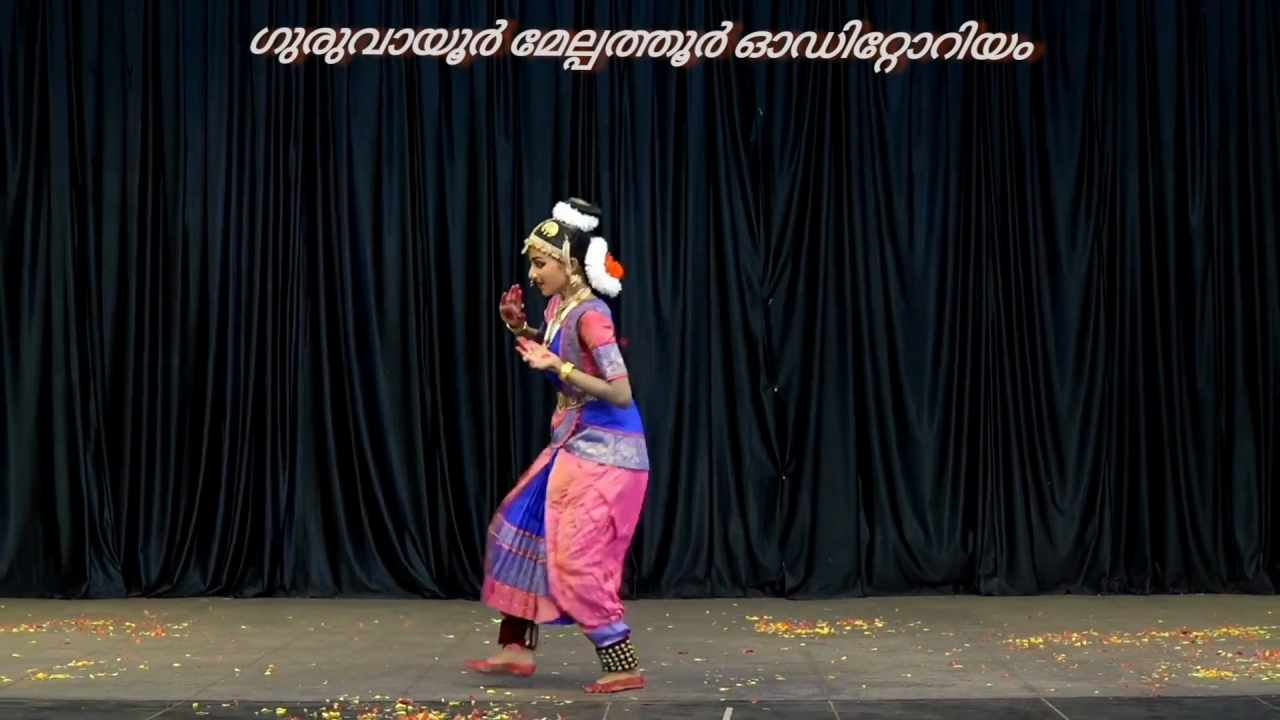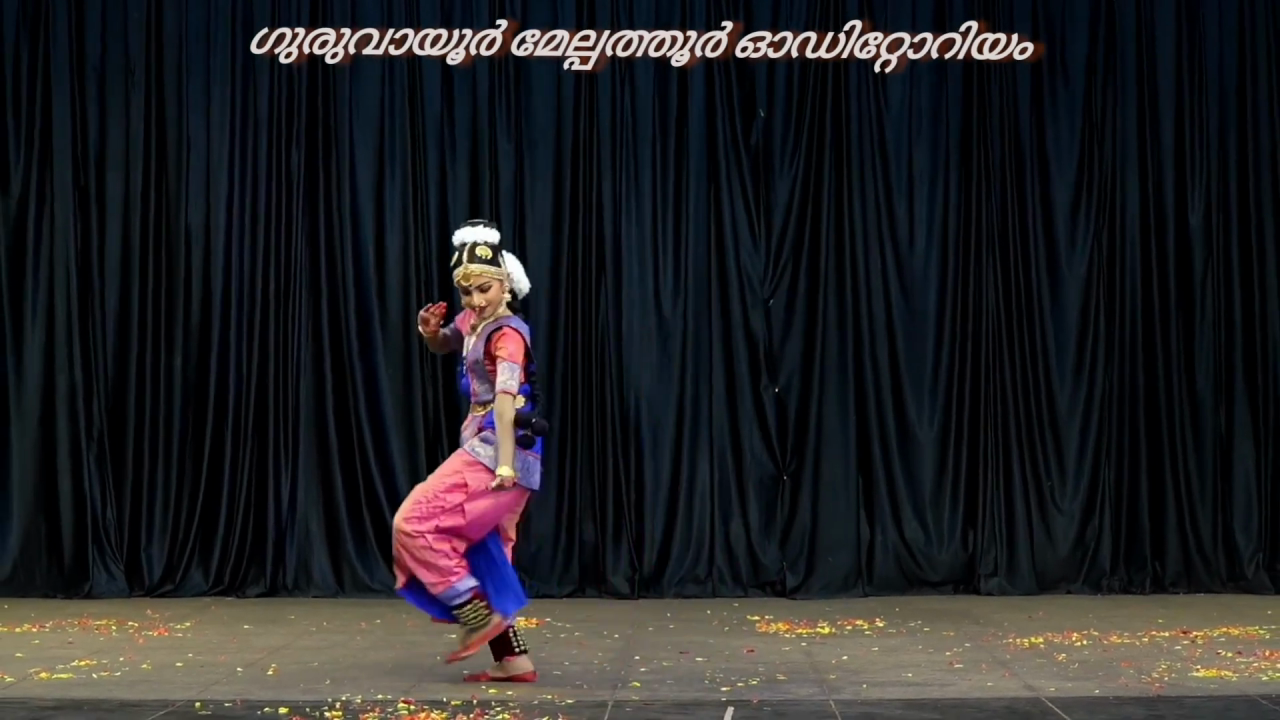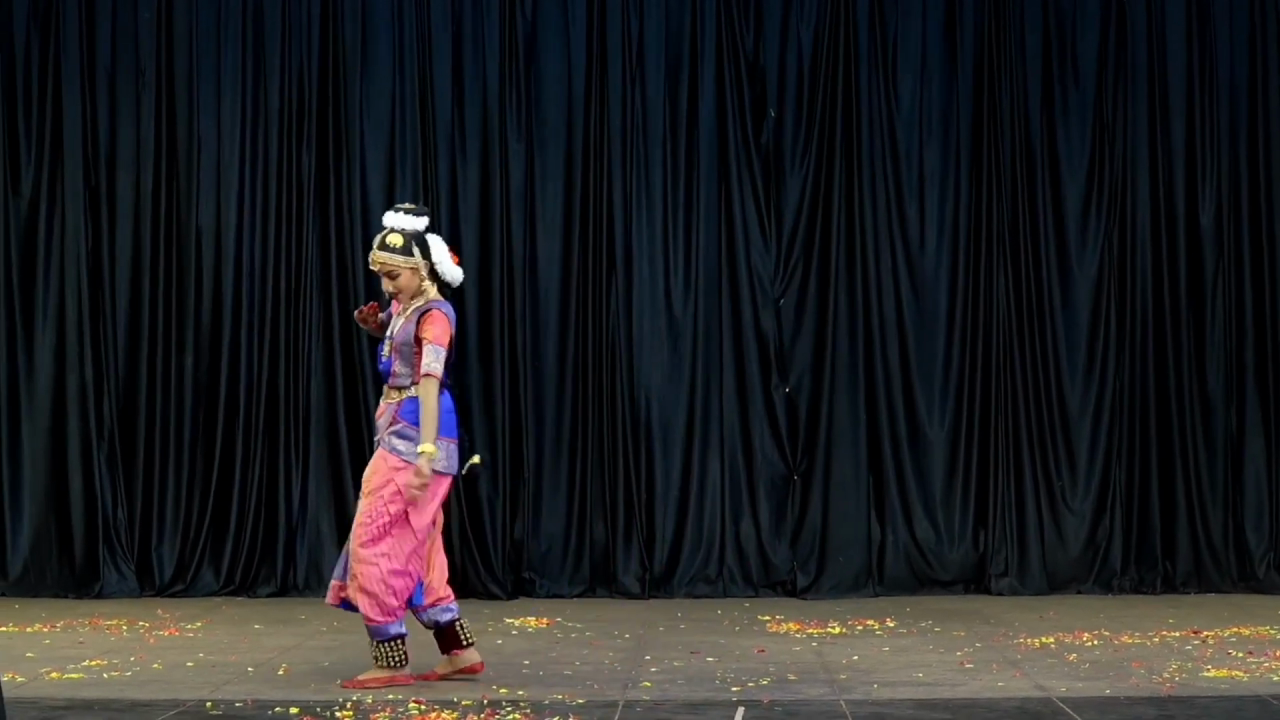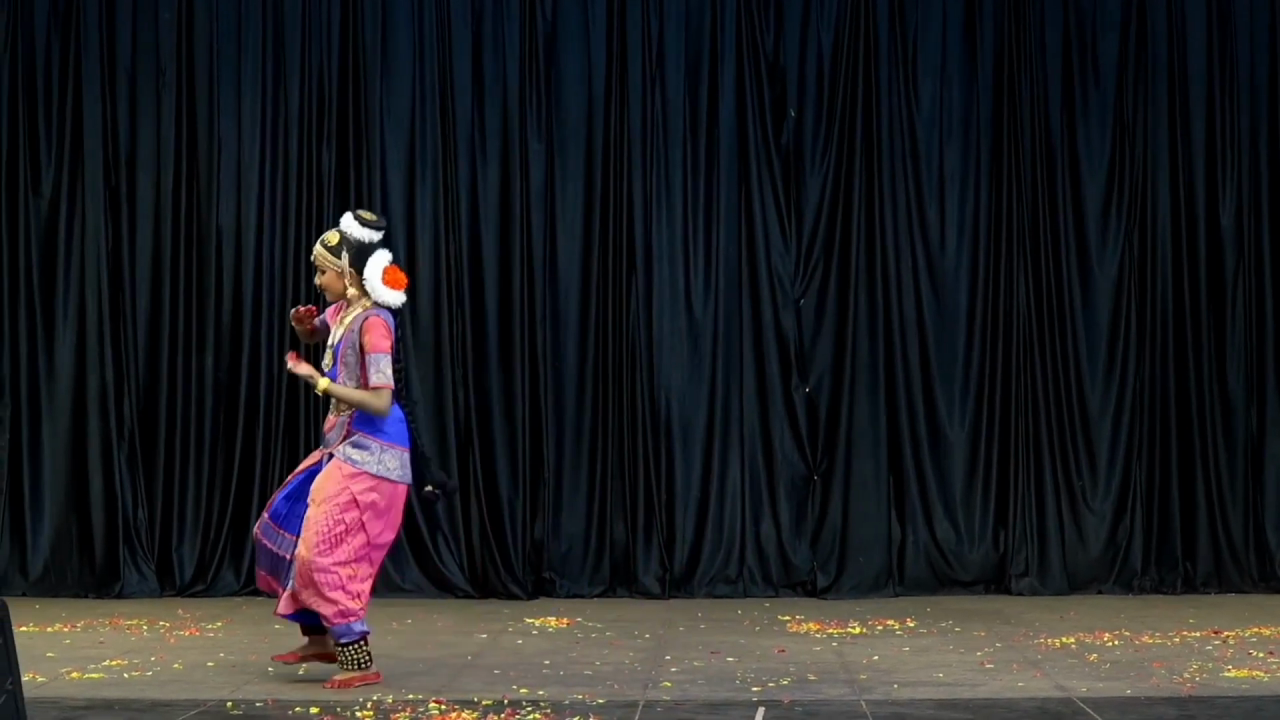
dt=0.5s
person 1, frame 1
left shoulder: (592, 316)
right shoulder: (558, 307)
left elbow: (621, 393)
right elbow: (545, 349)
left wrist: (559, 367)
right wrist: (518, 326)
left hip: (604, 448)
right hip: (573, 445)
left knee: (574, 558)
right knee: (520, 529)
left ankle: (623, 666)
right ankle: (516, 647)
person 1, frame 2
left shoulder: (507, 333)
right shoulder: (476, 318)
left elbow: (507, 400)
right elbow: (442, 346)
left wrist: (503, 464)
right wrist: (429, 328)
left hip: (498, 449)
right hip: (487, 446)
left knee: (416, 524)
right knee: (482, 553)
left ankle: (481, 617)
right ankle: (512, 659)
person 1, frame 3
left shoulder: (434, 317)
right shoulder: (405, 304)
left elbow: (429, 385)
right elbow: (386, 330)
left wrist: (426, 449)
right wrist: (370, 321)
left hip: (415, 439)
right hip: (403, 438)
left knee: (376, 548)
right knee: (410, 553)
left ankle: (393, 662)
right ankle: (460, 651)
person 1, frame 4
left shoulder: (375, 324)
right shoulder: (341, 311)
left elbow: (380, 401)
right elbow: (310, 334)
left wrist: (318, 381)
right wrist: (303, 323)
left hip: (372, 452)
right hip: (342, 448)
left knee: (324, 554)
right knee: (280, 530)
left ankle: (362, 664)
right ankle: (322, 637)
